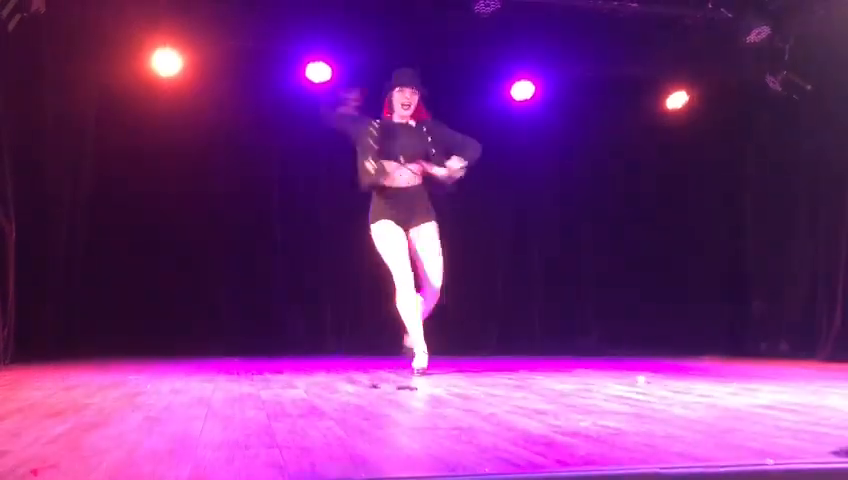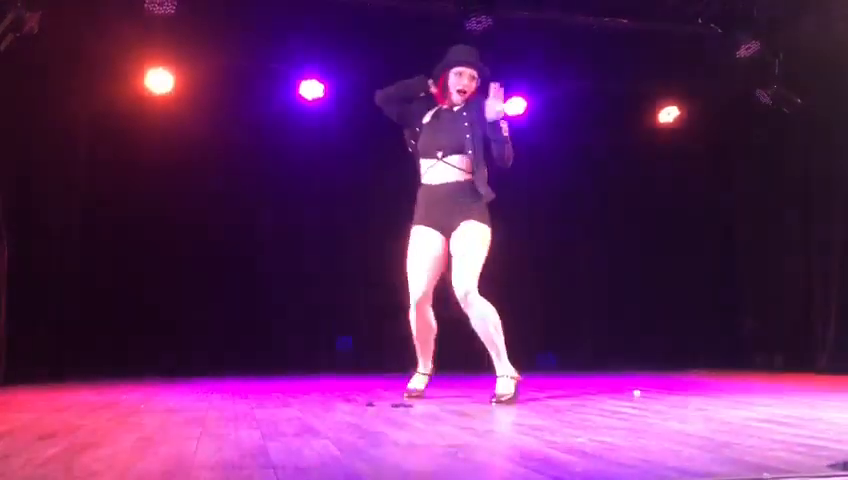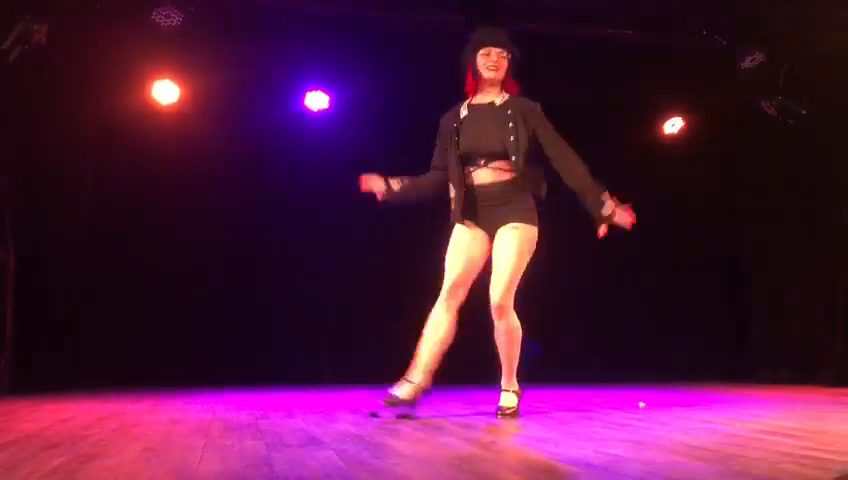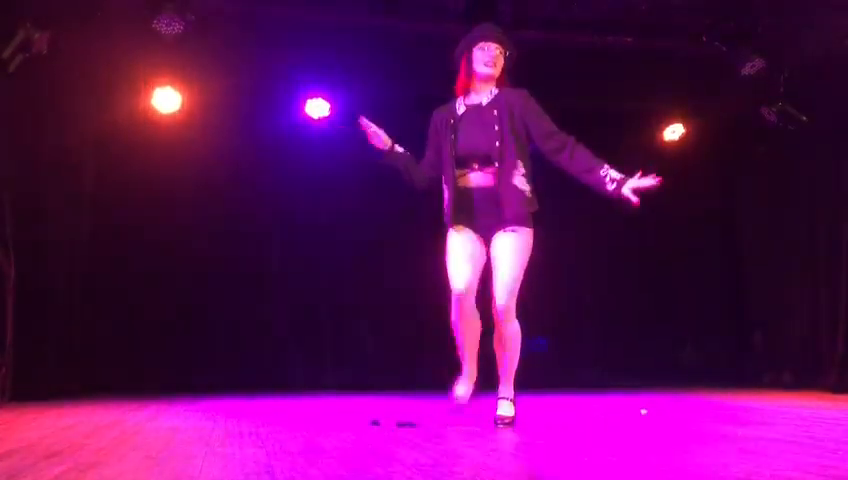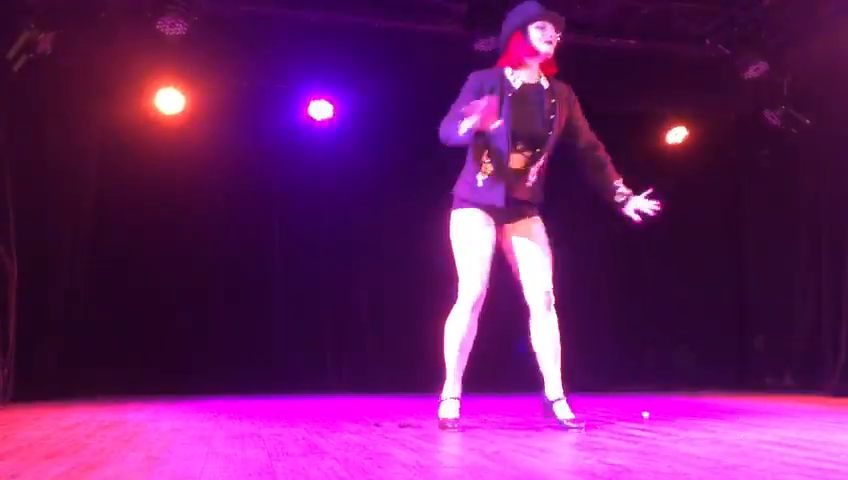
dt=1s
person 1, frame 1
left shoulder: (428, 128)
right shoulder: (373, 127)
left elbow: (472, 148)
right elbow: (340, 118)
left wrist: (450, 168)
right wrist: (347, 105)
left hip: (421, 210)
right hip: (386, 211)
left knee: (434, 283)
right knee: (403, 279)
left ankle: (413, 335)
right ankle: (420, 351)
person 1, frame 2
left shoulder: (479, 110)
right shoulder: (424, 111)
left elbow: (504, 158)
right elbow: (383, 98)
left wrist: (496, 120)
right wrist: (426, 87)
left hip: (467, 210)
right hip: (428, 213)
left knee: (466, 292)
right knee: (419, 294)
left ankle: (505, 372)
right ankle: (423, 369)
person 1, frame 3
left shoulder: (524, 108)
right shoulder: (454, 119)
left elbow: (562, 156)
right elbow: (441, 177)
left wrist: (603, 205)
right wrist: (390, 187)
left hip: (515, 211)
right hip: (472, 216)
left knee: (500, 301)
right knee: (450, 292)
left ankle: (510, 388)
right ankle: (416, 379)
person 1, frame 4
left shoulder: (515, 102)
right shoulder: (445, 116)
left elbow: (561, 147)
right elbow: (424, 175)
left wrist: (615, 181)
right wrist: (390, 148)
left hip: (509, 216)
right hip: (464, 218)
left knee: (503, 306)
right knee: (461, 292)
left ankle: (505, 395)
right ankle: (467, 369)
person 1, frame 5
left shoulder: (560, 95)
right shoulder: (486, 82)
left elbow: (590, 150)
right elbow: (449, 128)
left wrist: (623, 196)
right wrist: (476, 125)
left hip: (523, 206)
right hip: (477, 201)
left knee: (542, 296)
right knee: (472, 294)
left ankle: (555, 396)
right ankle: (451, 394)
